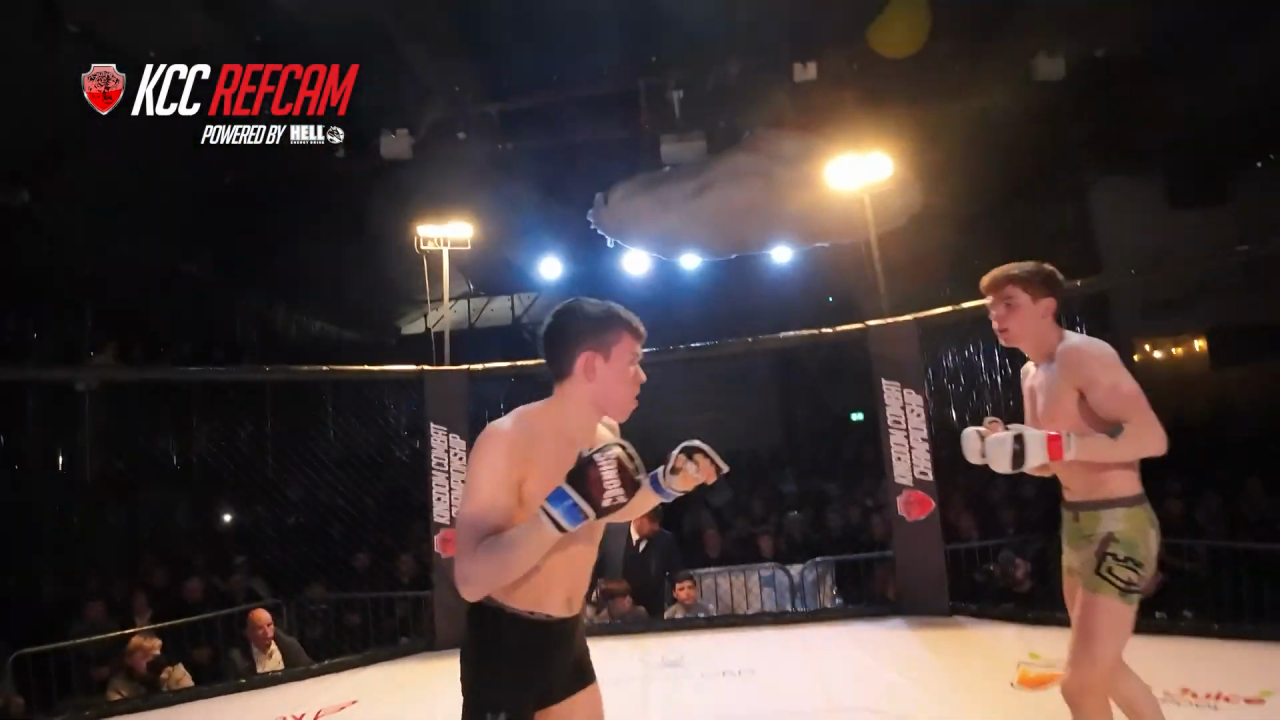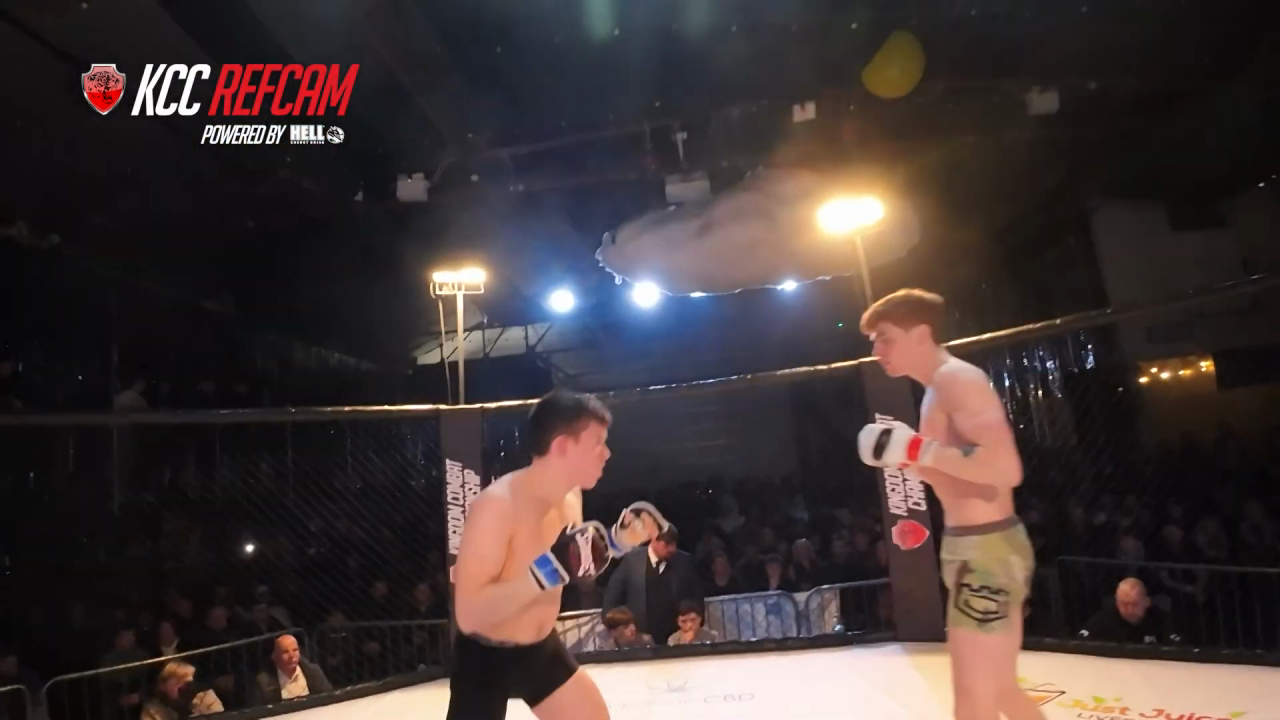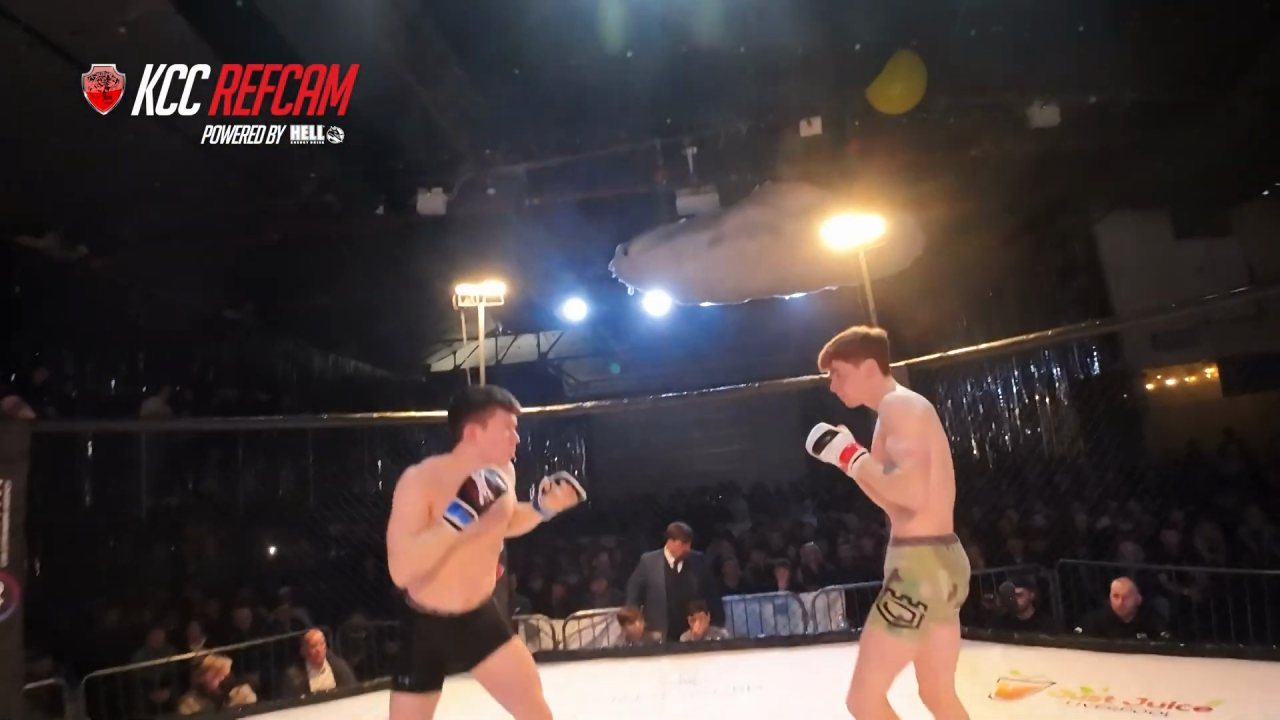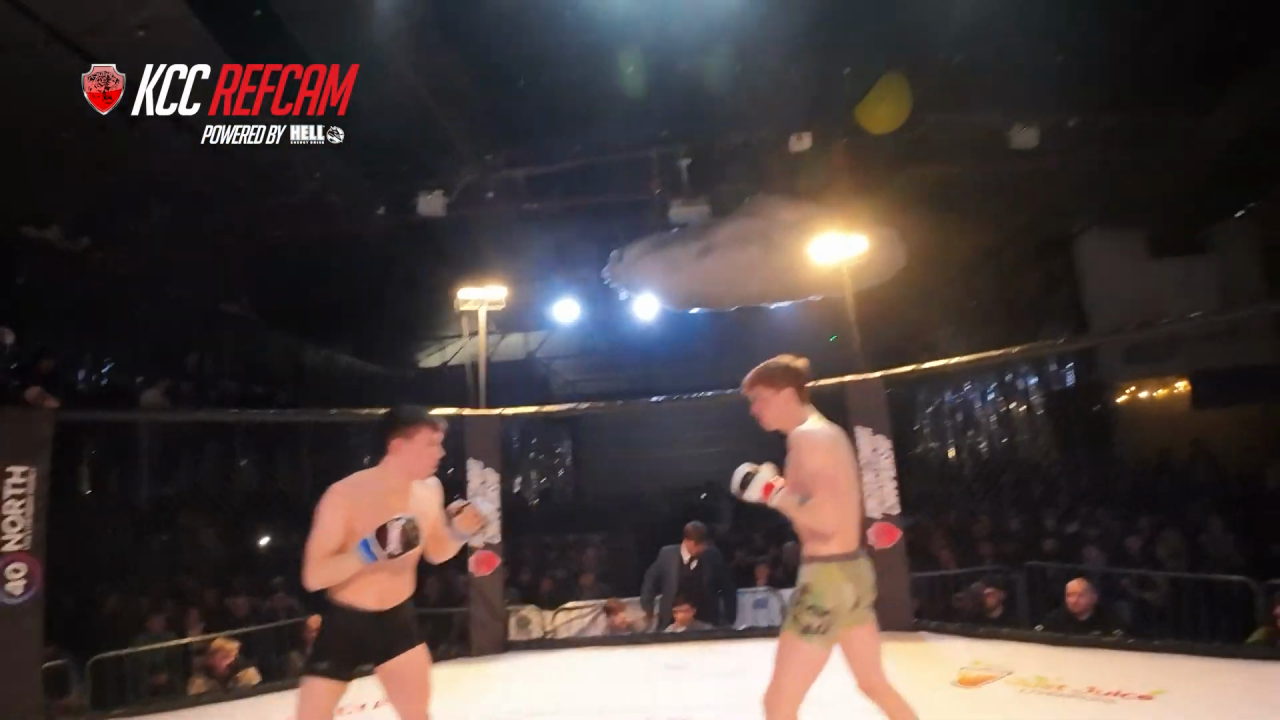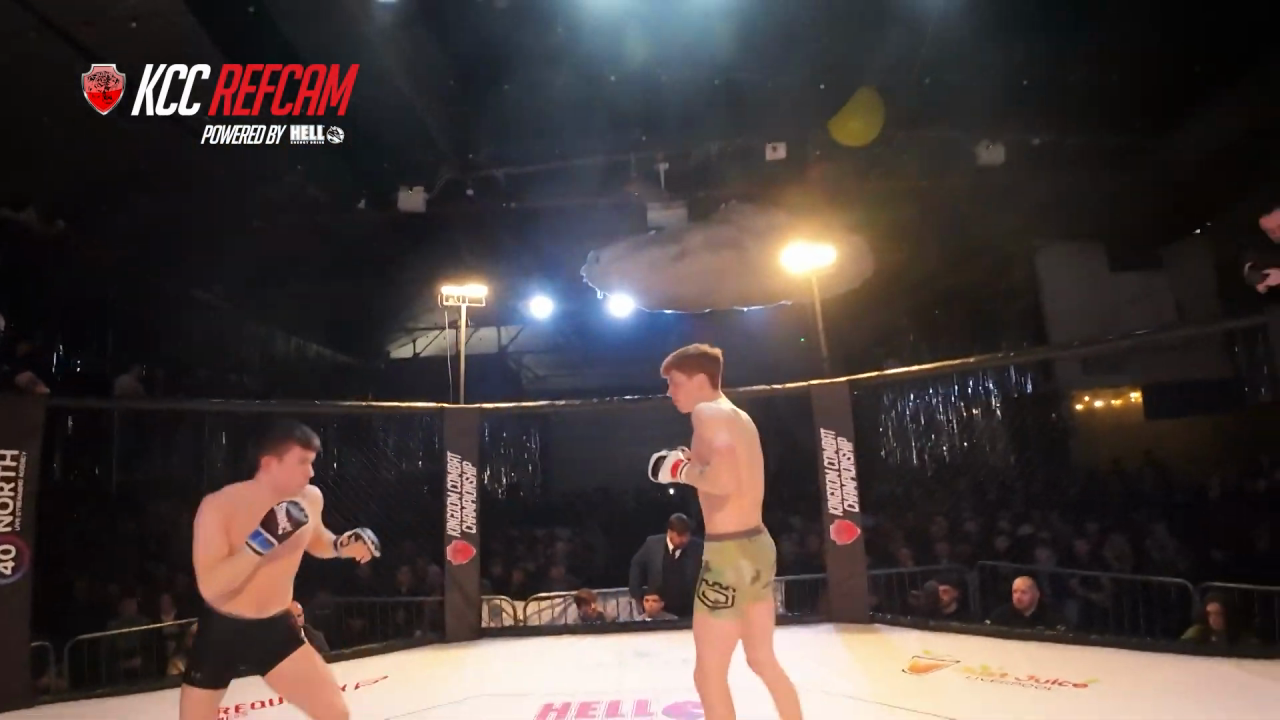
dt=0.3s
person 1, frame 1
left shoulder: (1084, 355)
right shoulder: (1031, 373)
left elbow: (1153, 438)
left wrist: (1054, 444)
right wrist: (1002, 445)
left hip: (1119, 528)
right hip: (1080, 526)
right knee: (1103, 670)
person 1, frame 2
left shoulder: (958, 379)
right shoulder: (938, 391)
left elbow: (1005, 468)
left wrist: (914, 448)
right wrist: (904, 451)
left hip: (986, 551)
right hip: (971, 549)
person 1, frame 3
left shoulder: (900, 406)
right shoulder: (903, 409)
left elbow: (911, 493)
left wrist: (850, 457)
right wrist: (852, 457)
left hip: (919, 565)
right hip: (938, 561)
person 1, frame 4
left shoulder: (807, 437)
right shoulder: (826, 433)
left elbow: (826, 518)
left wrist: (771, 492)
right wrist: (775, 487)
left hip: (826, 579)
right hip: (851, 572)
right knee: (875, 685)
person 1, frame 5
right shoulder: (736, 418)
left elbow: (724, 480)
left wrist: (680, 470)
right wrist: (690, 466)
left hip: (730, 554)
right hip: (756, 547)
left knee: (709, 678)
right knee: (763, 660)
person 2, frame 1
left shoulder: (606, 436)
right shoulder: (505, 443)
right elbow: (472, 581)
left wrist: (664, 485)
right wrist: (565, 506)
left hip: (563, 635)
right hip: (502, 639)
person 2, frame 2
left shoulder: (569, 497)
right shoulder: (497, 506)
right elbow: (468, 616)
left wrist: (618, 540)
right wrist: (547, 570)
left hip: (542, 649)
right hip: (486, 658)
person 2, frame 3
left shoulder: (503, 473)
right shoulder: (420, 482)
right elbow: (401, 572)
left wrist: (547, 506)
right wrist: (458, 513)
left hip: (482, 618)
right hip: (427, 627)
person 2, frame 4
left shoulder: (428, 491)
right shoulder: (345, 495)
left elbow: (437, 553)
right elbow: (313, 577)
left wrist: (460, 531)
right wrist: (369, 550)
left hip: (396, 619)
right hip: (344, 622)
person 2, frame 5
left shoulder: (310, 498)
right shoulder: (218, 507)
right elbow: (210, 588)
left wrist: (342, 546)
right wrist: (260, 542)
left hip: (277, 627)
right hip: (223, 631)
